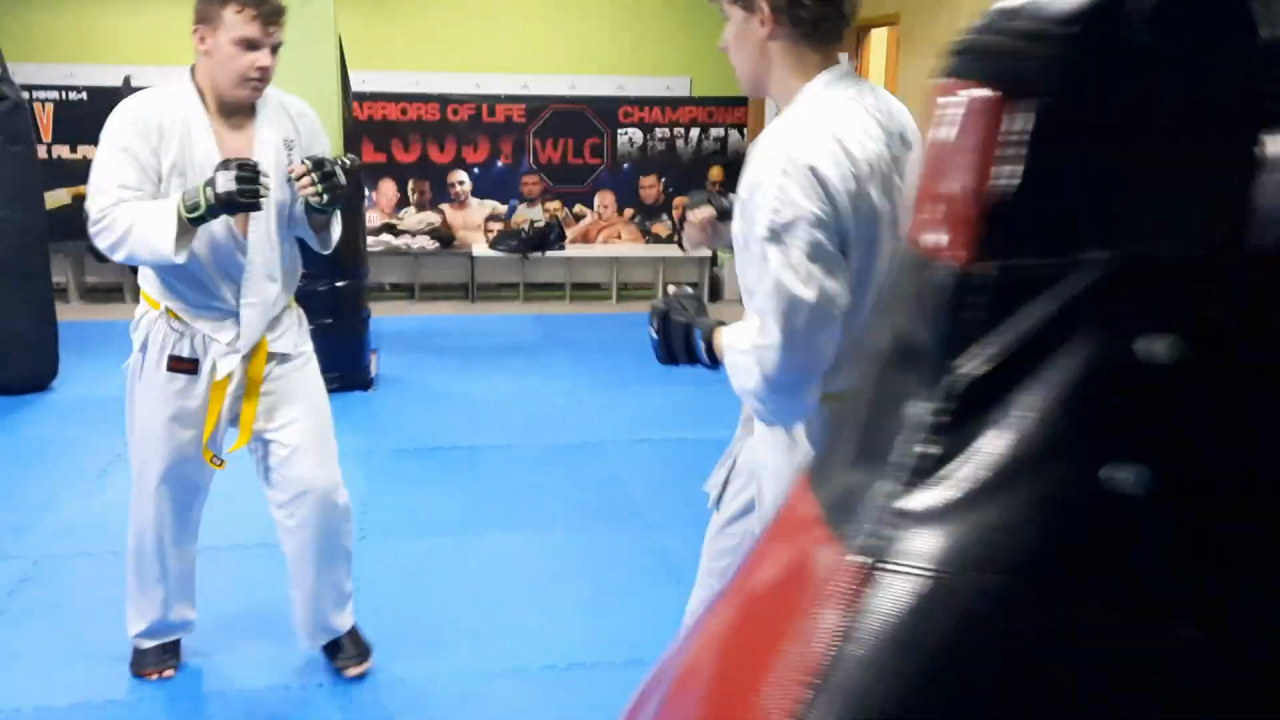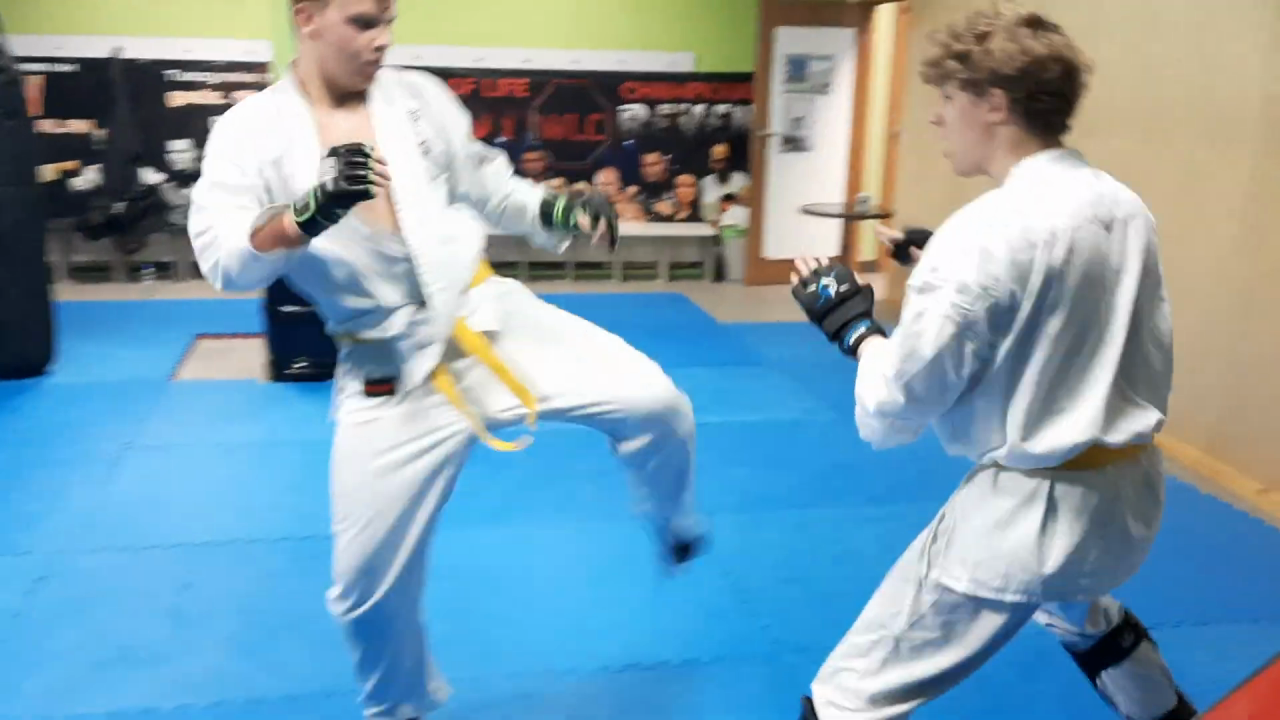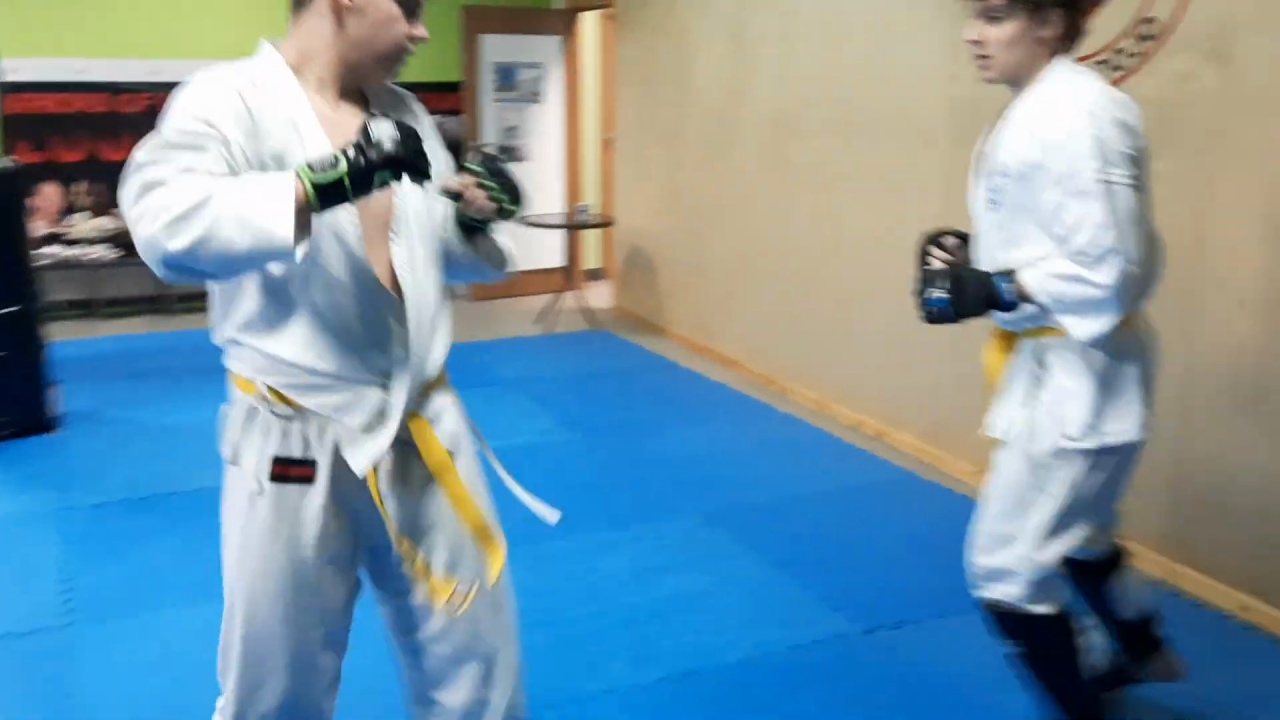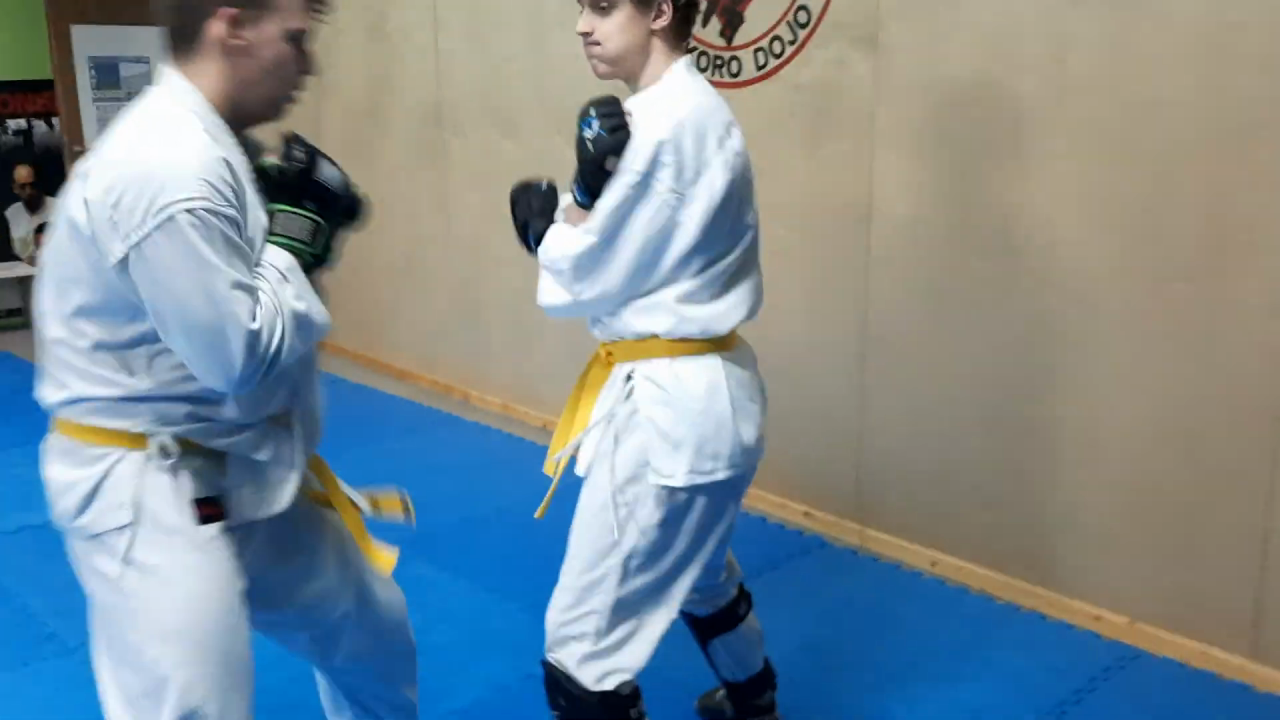
dt=0.7s
person 1, frame 1
left shoulder: (296, 120)
right shoulder: (143, 118)
left elbow: (319, 236)
right elbow: (110, 224)
left wrist: (327, 205)
right wrist: (200, 205)
left hip: (275, 336)
right hip: (182, 341)
left knee: (316, 485)
right knee: (166, 492)
left ankle: (333, 627)
right ankle: (159, 629)
person 1, frame 2
left shoulder: (418, 97)
right shoulder: (249, 132)
left elbow: (486, 188)
right elbow: (224, 256)
left wrist: (561, 211)
right wrist: (310, 215)
left hip: (490, 327)
right hip: (386, 375)
left knee: (649, 403)
right knee: (370, 575)
left ankle: (673, 522)
person 1, frame 3
left shoulder: (401, 119)
right shoulder: (227, 101)
left elbow: (464, 259)
right elbow: (171, 227)
left wrist: (475, 218)
right wrist: (334, 178)
left hip: (417, 433)
right hip: (294, 452)
person 1, frame 4
left shoulder: (214, 149)
right shoulder: (177, 175)
right elbow: (246, 362)
left wrist: (307, 218)
right wrist: (296, 236)
left hip: (244, 471)
right hip: (147, 494)
left knee: (370, 632)
person 2, frame 1
left shoulder: (791, 153)
right shoulder: (888, 116)
left elbow: (783, 365)
left wrist: (703, 337)
right wrist: (735, 233)
left hip: (817, 444)
person 2, frame 2
left shoulder: (982, 238)
right shoulder: (1125, 211)
left elbow: (894, 409)
left wrist: (852, 323)
left hip: (1028, 511)
right hip: (1127, 492)
right knee: (1078, 612)
person 2, frame 3
left shoulder: (1081, 116)
right shoulder: (1041, 110)
left elbow: (1113, 268)
left wrist: (992, 292)
right wrist: (968, 252)
left hip: (1079, 373)
right hip: (1062, 364)
left knee: (1004, 566)
right knee: (1073, 529)
right ankle: (1140, 645)
person 2, frame 4
left shoulder: (671, 122)
right shoulder: (665, 112)
left elbow: (593, 274)
right elbow: (634, 251)
left wrist: (542, 220)
right wrist: (587, 188)
left hip: (672, 401)
right hip: (699, 390)
left knee: (584, 634)
right knee: (696, 568)
